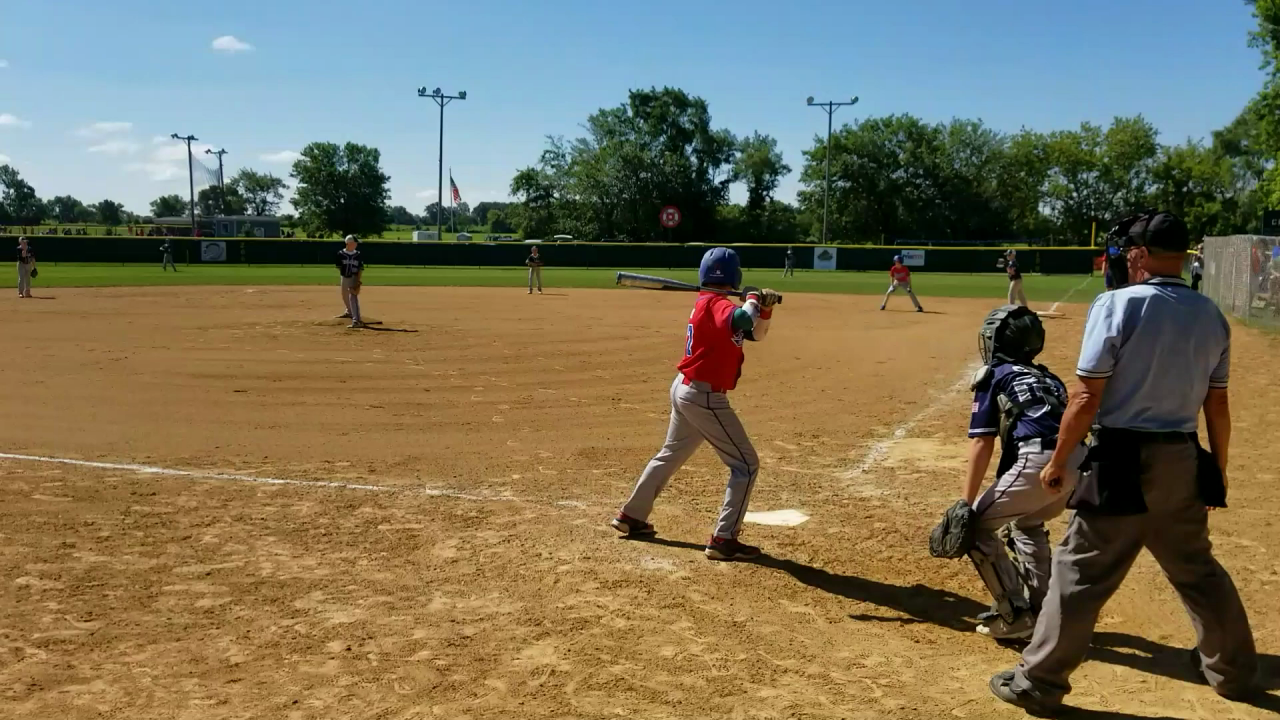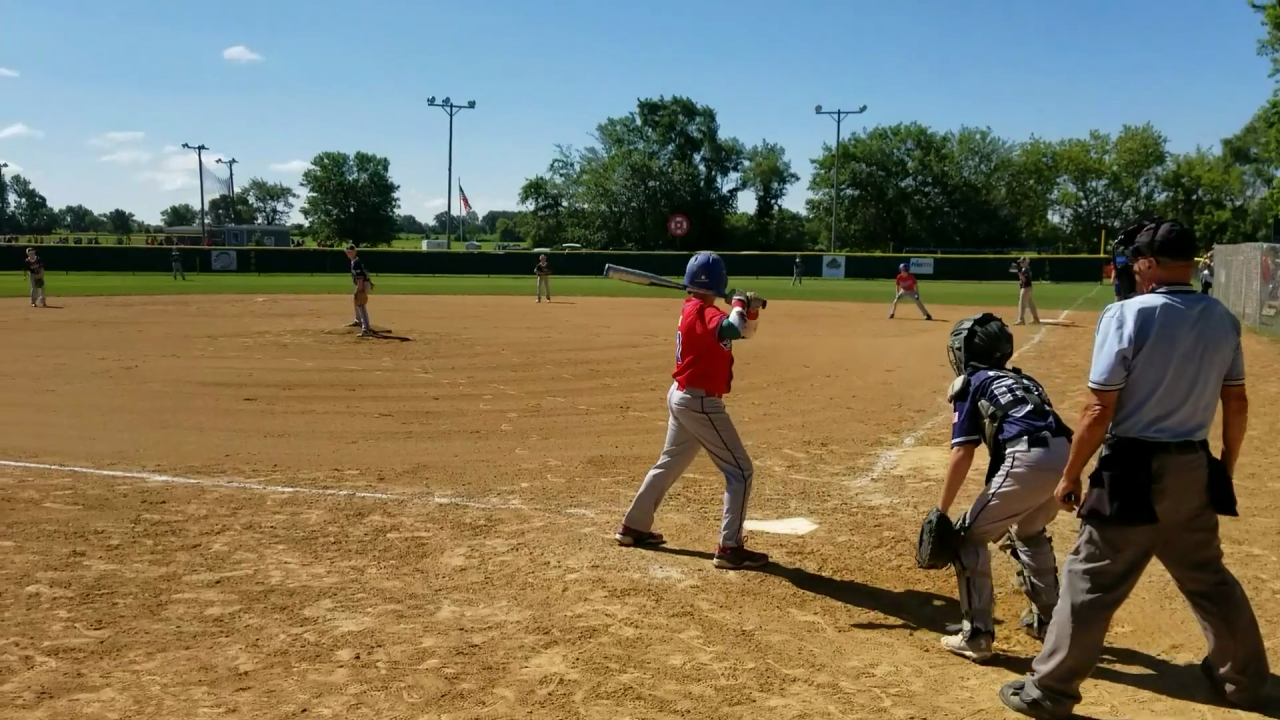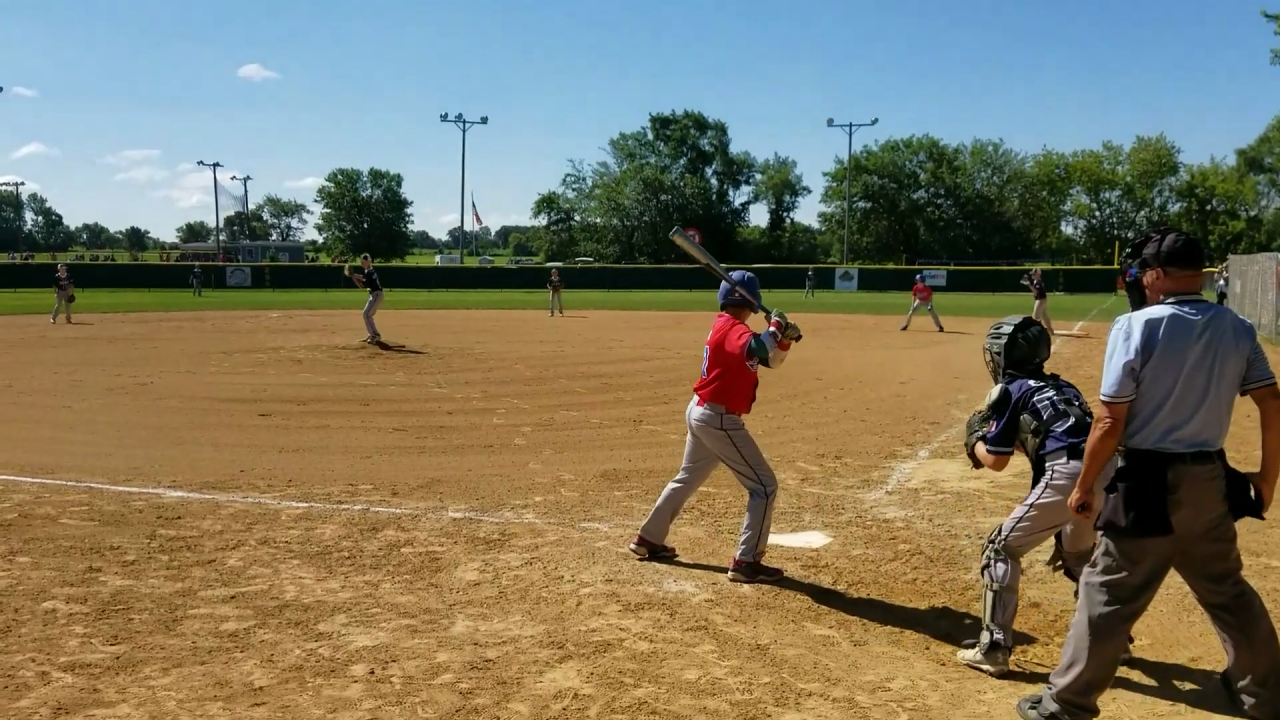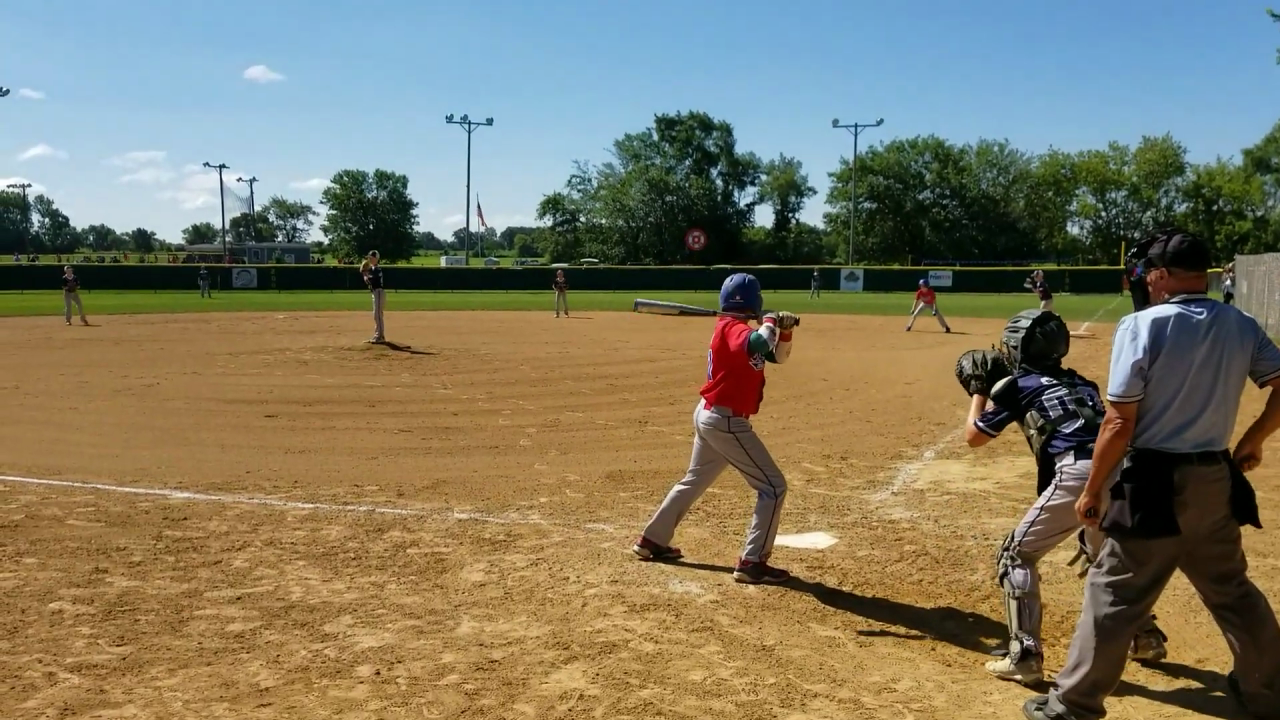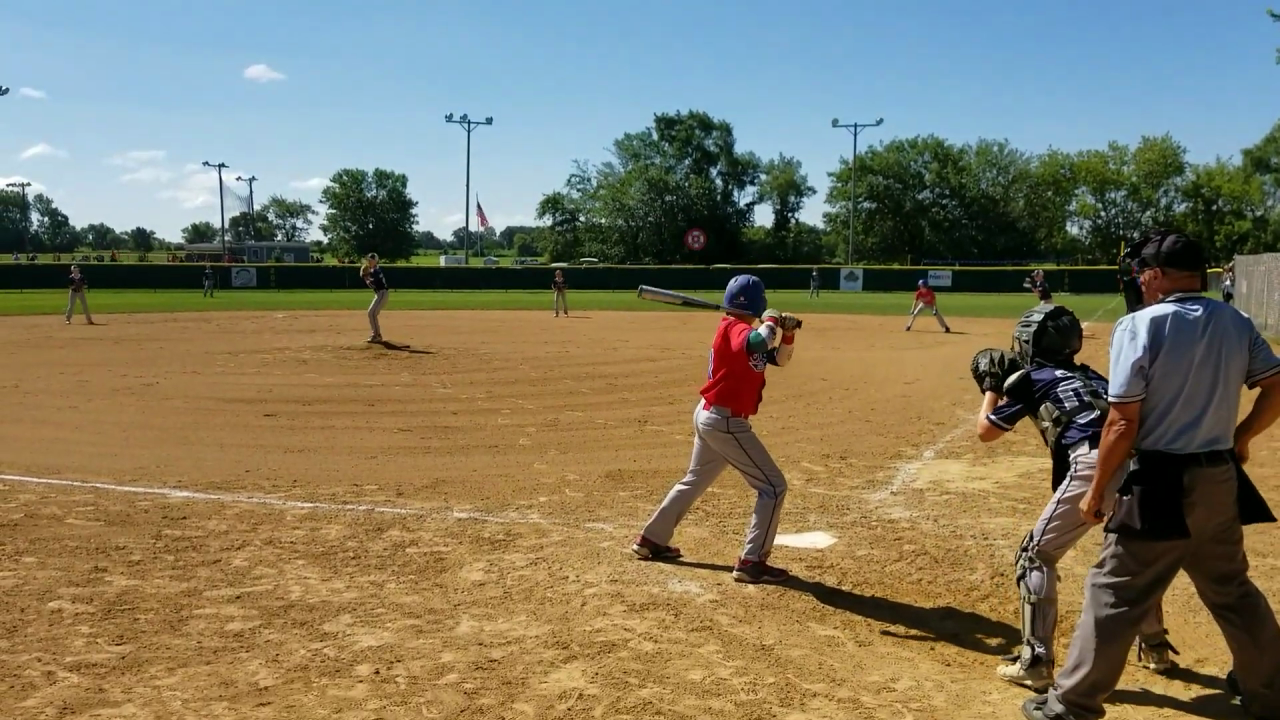
dt=0.7s
person 1, frame 1
left shoulder: (1116, 304)
right shoulder: (1210, 315)
left elbow: (1088, 397)
right elbow: (1217, 404)
left wrist: (1057, 459)
right wrist: (1218, 470)
left hip: (1122, 463)
right hip: (1184, 460)
left knee: (1079, 574)
right knee: (1198, 570)
left ankle: (1037, 683)
right ankle: (1232, 671)
person 1, frame 2
left shoulder: (1127, 314)
right shoulder: (1222, 320)
left elbow: (1100, 410)
right elbow: (1236, 402)
left wrist: (1070, 476)
right wrist: (1224, 466)
left hip: (1134, 472)
right hip: (1195, 470)
left knee: (1090, 583)
right knee: (1210, 579)
right ankle: (1244, 679)
person 1, frame 3
left shoulder: (1136, 326)
right shoulder: (1237, 328)
left elbow: (1111, 422)
left wrist: (1084, 486)
left hip: (1149, 484)
right hip: (1212, 481)
left knee: (1107, 595)
right knee: (1228, 591)
person 1, frame 4
left shoulder: (1142, 326)
left elbow: (1119, 423)
left wrist: (1091, 490)
left hip: (1154, 483)
right hip: (1216, 480)
left knee: (1112, 594)
right knee: (1232, 590)
person 1, frame 5
left shoulder: (1140, 326)
right shoulder: (1236, 322)
left elbow: (1123, 424)
left wrist: (1097, 490)
left hip: (1162, 484)
right hip: (1221, 480)
left knee: (1113, 594)
right knee: (1232, 590)
person 2, frame 1
left shoulder: (992, 376)
right shoulder: (1048, 378)
left elbow: (982, 444)
left wrist: (966, 504)
left hip: (1039, 461)
right hip: (1078, 461)
left knee: (975, 526)
right knee: (1025, 522)
left ankle: (1016, 614)
right ankle: (1040, 607)
person 2, frame 2
left shoulder: (970, 384)
right shoulder: (1024, 381)
left elbow: (963, 453)
left wrist: (941, 511)
left hip: (1028, 461)
right hip: (1066, 456)
left knee: (970, 536)
right knee: (1027, 531)
left ankle: (977, 634)
right ankle: (1048, 618)
person 2, frame 3
left shoulder: (1008, 392)
right shoulder: (1062, 386)
left elbow: (996, 460)
left wrist: (976, 442)
right wrist: (1016, 438)
left hip: (1067, 475)
right hip: (1106, 471)
left knee: (1001, 548)
right knee: (1078, 550)
left ankle: (993, 648)
person 2, frame 4
left shoulder: (1017, 387)
right shoulder: (1080, 383)
left elbow: (974, 437)
left wrist: (980, 390)
left hip: (1077, 475)
left knee: (1016, 554)
right knee: (1101, 550)
left ankle: (1024, 656)
right ankle: (1145, 637)
person 2, frame 5
left shoulder: (1030, 380)
right shoulder: (1089, 376)
left elbow: (986, 431)
left wrist: (991, 387)
left hip: (1093, 467)
left knee: (1036, 555)
left ankle: (1036, 661)
right ankle: (1155, 645)
person 3, frame 1
left shoulder: (708, 304)
right shoulder: (716, 304)
left elbow: (755, 333)
right elbow: (743, 318)
left wrist: (766, 308)
right wrist: (754, 298)
left hip: (684, 389)
right hip: (704, 396)
left knee: (670, 455)
right knee: (746, 463)
left ankle: (631, 515)
right ankle: (723, 540)
person 3, frame 2
left shoulder: (695, 309)
right shoulder: (703, 311)
left elbow: (745, 331)
right elbow: (732, 330)
left wrist: (751, 309)
right wrist: (739, 302)
left hip: (682, 396)
right hip: (700, 402)
left knee: (669, 464)
right knee: (740, 470)
left ankle: (633, 527)
right ankle: (729, 548)
person 3, frame 3
left shoulder: (726, 327)
right shoulder: (732, 328)
left elbow: (770, 361)
right elbow: (759, 350)
left wrist: (785, 339)
right wrist: (775, 324)
left hip: (700, 412)
right hip: (719, 419)
left knee: (687, 479)
right knee: (764, 486)
left ankle: (648, 538)
right ankle: (746, 562)
person 3, frame 4
left shoulder: (733, 329)
right shoulder: (733, 329)
left elbow: (778, 356)
right elbow: (761, 344)
left wrist: (785, 331)
right wrist: (770, 322)
left hip: (709, 415)
right hip: (726, 421)
left knee: (694, 481)
right knee: (773, 486)
left ankle: (652, 540)
right ankle: (752, 562)
person 3, frame 5
left shoulder: (737, 330)
right shoulder: (736, 328)
left elbow: (780, 358)
right elbow: (760, 341)
left wrist: (786, 333)
right wrist: (772, 321)
left hip: (708, 415)
right hip: (725, 422)
left knee: (694, 481)
right knee: (773, 486)
left ankle: (651, 538)
right ankle: (751, 562)
